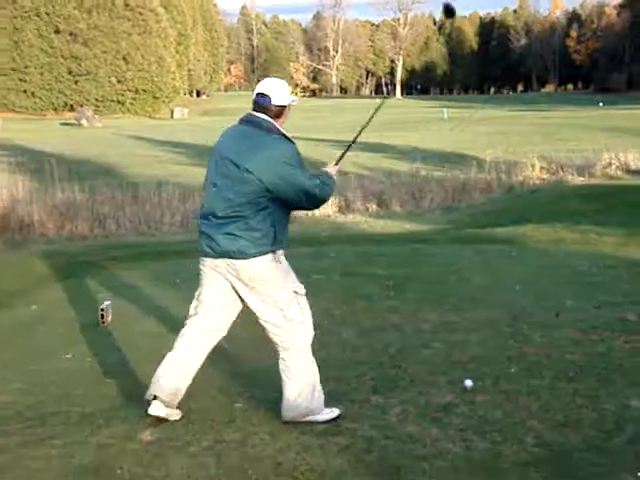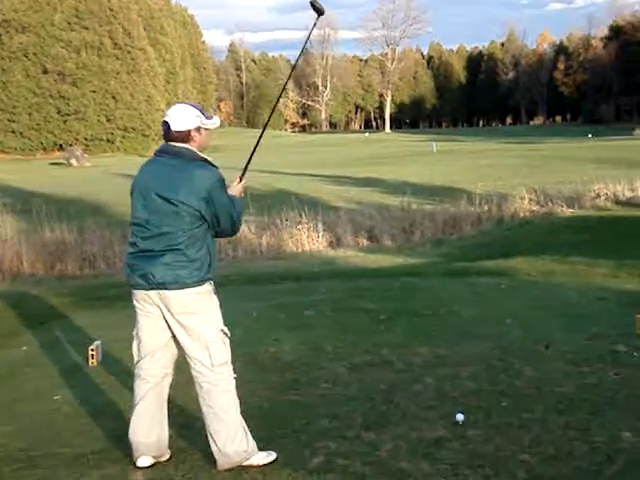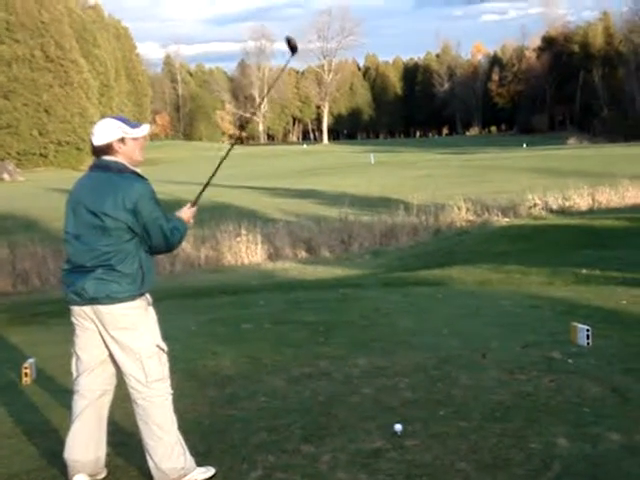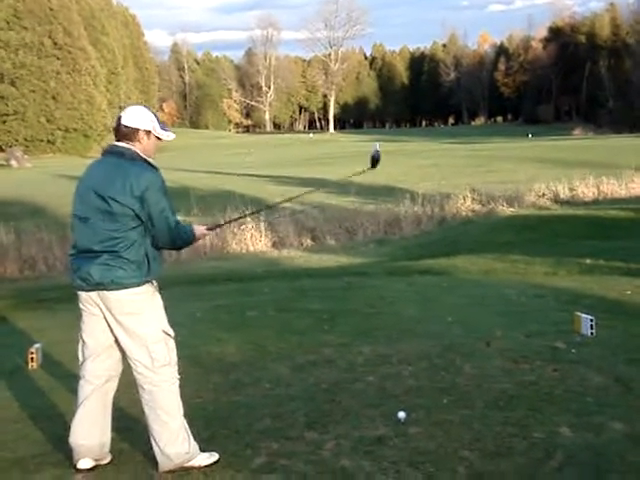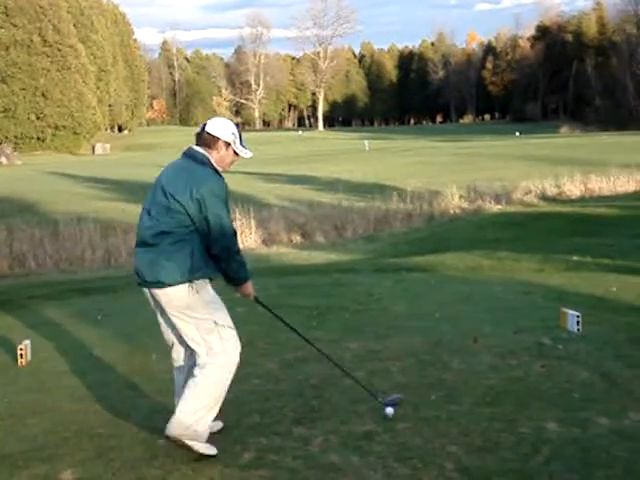
dt=1s
person 1, frame 1
left shoulder: (230, 136)
right shoulder: (276, 148)
right elbow: (309, 195)
left wrist: (304, 180)
right wrist: (326, 178)
left hip: (216, 250)
right hip: (254, 254)
left knee: (204, 322)
right knee: (294, 326)
left ankle: (164, 395)
right ankle: (303, 405)
person 1, frame 2
left shoulder: (146, 171)
right shoulder: (204, 176)
right elbow: (228, 225)
right wrist: (234, 197)
left hip: (144, 283)
right hip: (187, 286)
left knee: (150, 366)
right knee: (213, 368)
left ankle: (147, 446)
right ankle: (233, 450)
person 1, frame 3
left shoulder: (81, 187)
right shoulder: (134, 188)
right elbow: (163, 240)
left wrist: (167, 220)
right wrist: (181, 221)
left hip: (83, 298)
right hip: (122, 300)
left knee: (89, 382)
right knee: (150, 383)
person 1, frame 4
left shoulder: (92, 172)
right shoulder: (144, 176)
right elbow: (166, 235)
right wrist: (192, 233)
left hip: (89, 283)
right hip: (129, 286)
left knee: (95, 368)
right knee: (157, 369)
left ankle: (87, 449)
right ankle: (175, 451)
person 1, frame 5
left shoulder: (172, 171)
right shoulder: (208, 182)
right elbow: (222, 241)
right wrist: (241, 279)
left hip: (153, 275)
right hip: (182, 280)
left knee: (185, 352)
right knee: (222, 350)
left ankle: (193, 417)
right ankle: (189, 424)
